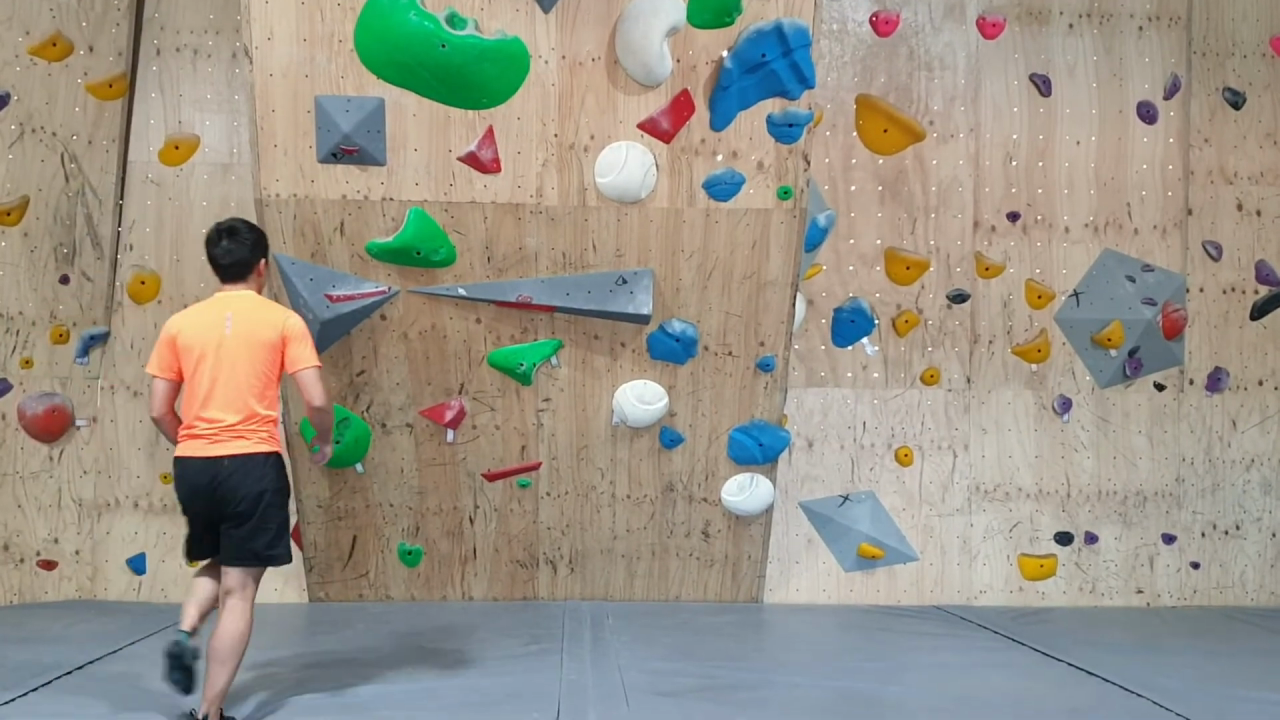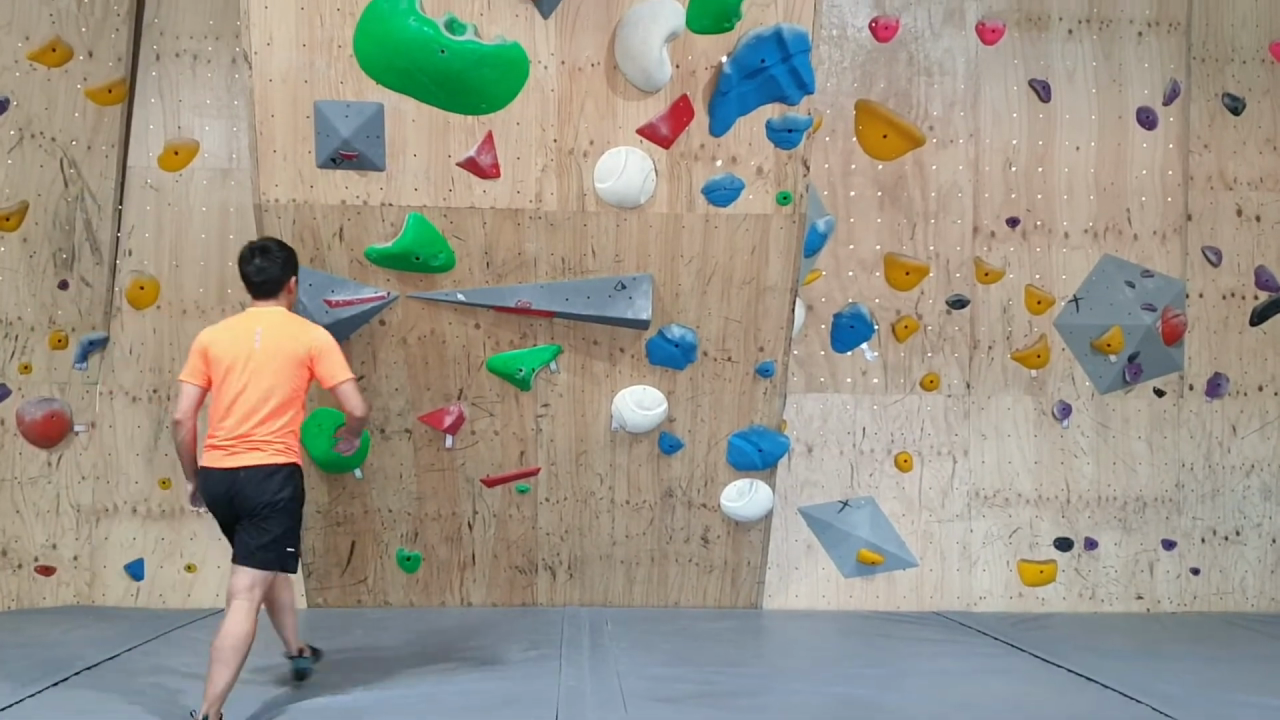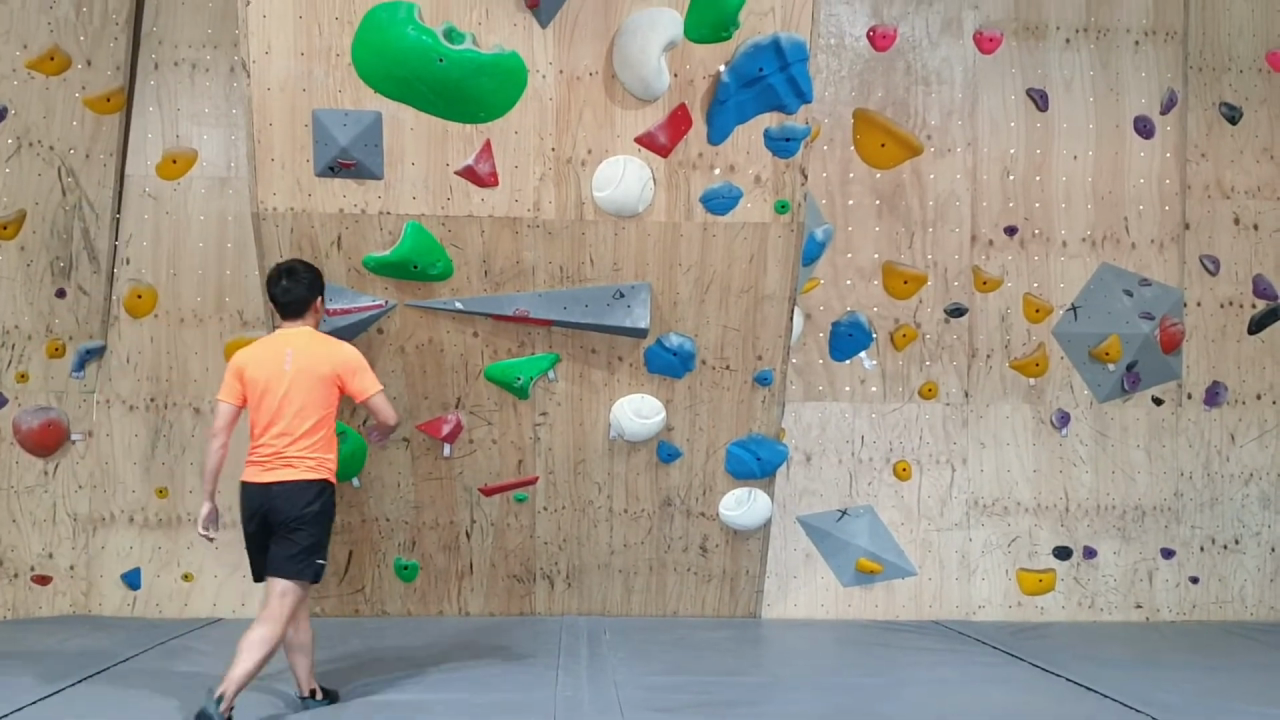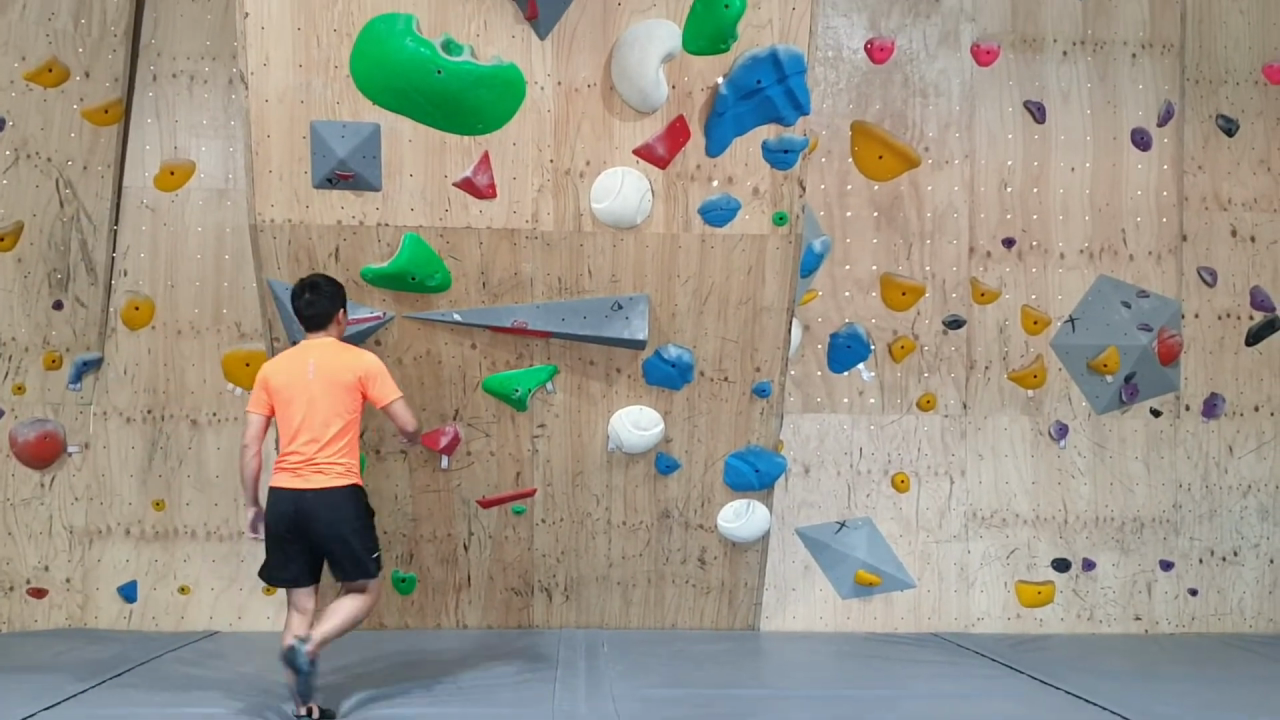
dt=0.2s
person 1, frame 1
left shoulder: (179, 323)
right shoulder: (283, 321)
left elbow: (159, 411)
right elbow: (317, 402)
right wrist: (325, 441)
left hip: (192, 467)
right hip: (253, 466)
left knee: (219, 568)
right knee: (239, 593)
left ankle: (184, 635)
person 1, frame 2
left shoulder: (211, 336)
right shoulder: (312, 336)
left elbow: (181, 417)
right elbow: (357, 410)
left wrist: (192, 477)
right wrist: (351, 436)
left hip: (216, 475)
right hip: (272, 475)
left knee: (267, 566)
right knee: (243, 596)
left ankle: (298, 653)
person 1, frame 3
left shoulder: (245, 357)
right shoulder: (339, 354)
left elbow: (218, 434)
right elbow: (388, 418)
left wrist: (208, 499)
right wrist: (379, 433)
left hip: (256, 490)
right hip: (307, 490)
left knee: (292, 591)
right knee: (279, 609)
person 1, frame 4
left shoulder: (271, 368)
right shoulder: (361, 362)
left elbow: (250, 445)
right elbow: (409, 425)
left wrist: (252, 504)
right wrist: (411, 440)
left hip: (283, 497)
right hip: (337, 496)
left knee: (300, 608)
right knee: (363, 590)
right ankle: (305, 647)
